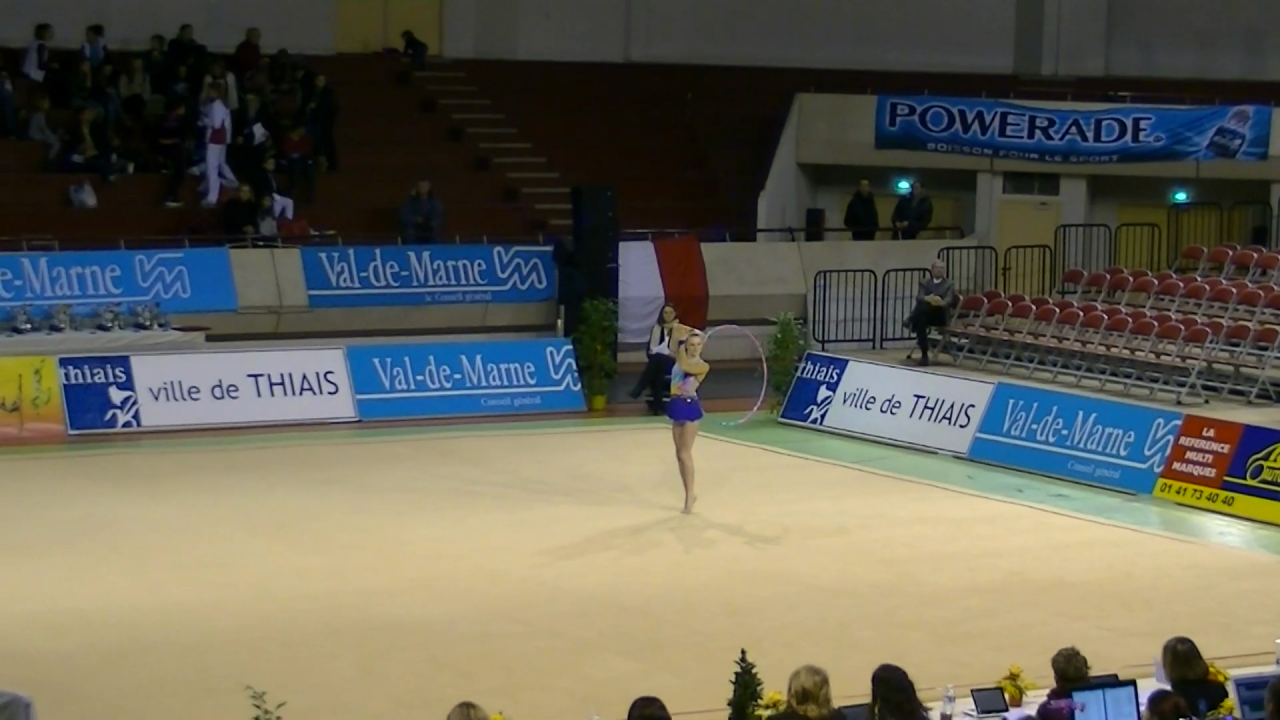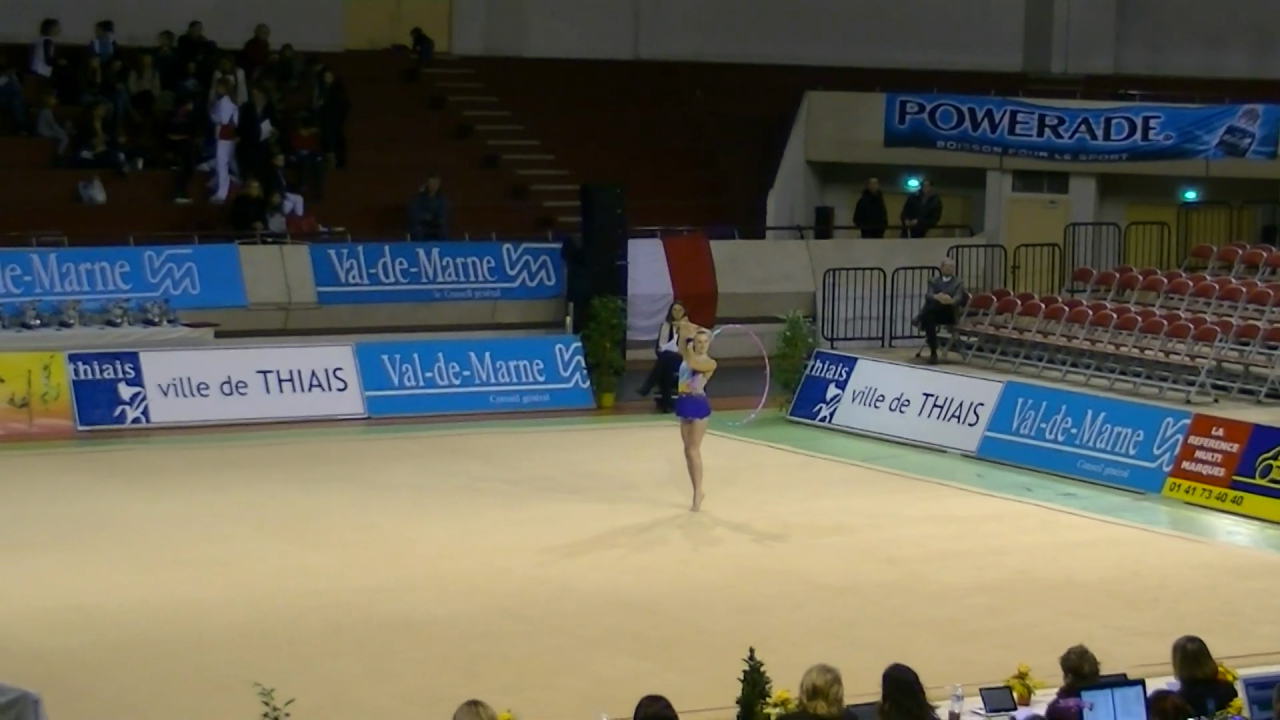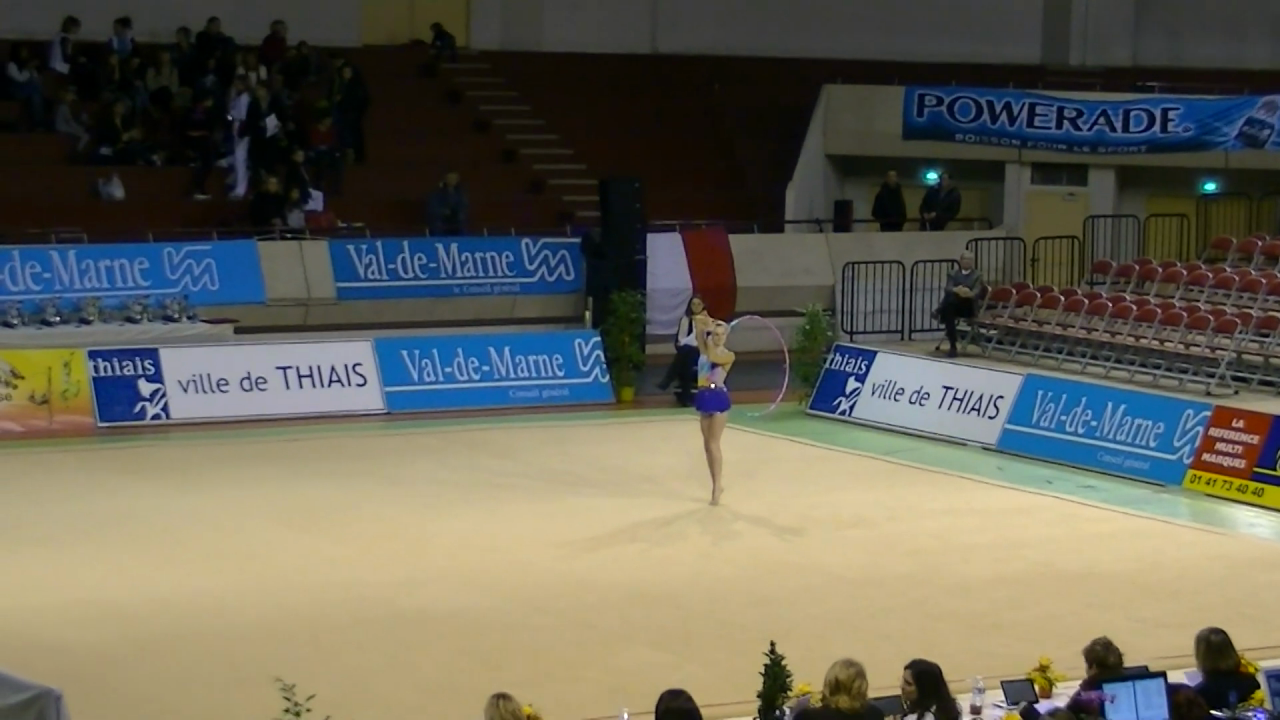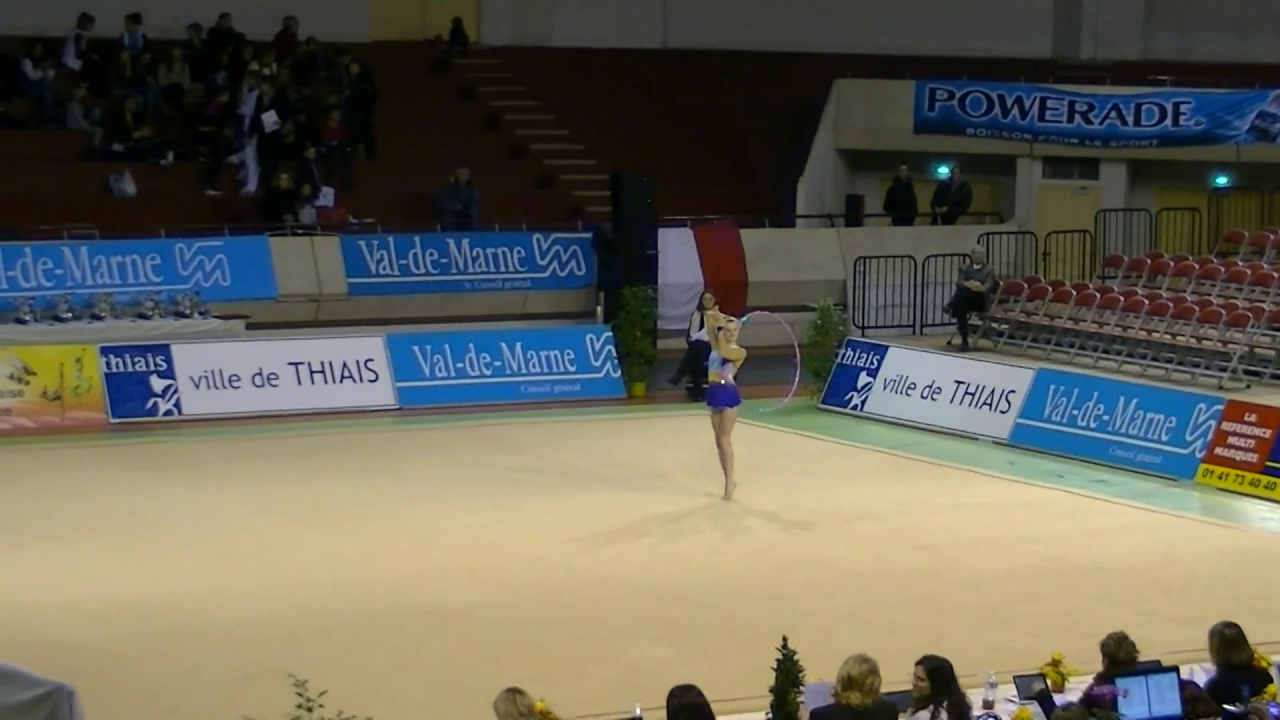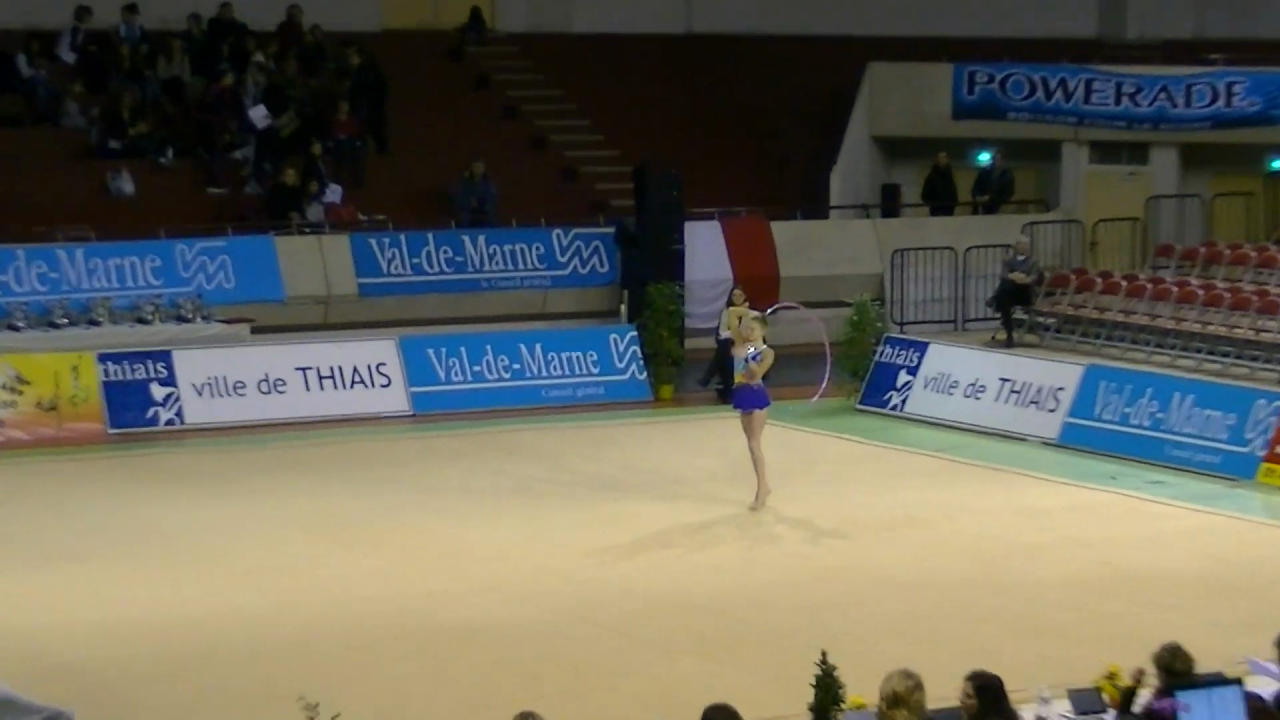
dt=0.4s
person 1, frame 1
left shoulder: (703, 366)
right shoulder: (680, 357)
left elbow: (685, 366)
left wrist: (681, 343)
left hip: (689, 407)
right hip: (676, 406)
left knee: (685, 454)
right knee: (679, 454)
left ankle: (690, 494)
right ankle: (689, 493)
person 1, frame 2
left shoulder: (710, 363)
right shoulder: (687, 355)
left elbow: (693, 364)
right elbow: (682, 328)
left wrist: (690, 347)
left hip: (698, 404)
right hip: (684, 403)
left knee: (693, 451)
right knee: (688, 452)
left ankle: (698, 492)
right ankle: (697, 491)
person 1, frame 3
left shoulder: (728, 355)
right shoulder: (704, 349)
left elbow: (713, 357)
right elbow: (697, 320)
left wrist: (709, 339)
left hip: (718, 398)
right hip: (703, 397)
left knee: (713, 445)
right knee: (707, 445)
left ankle: (717, 486)
right ankle: (716, 484)
person 1, frame 4
left shoulder: (740, 352)
right shoulder: (716, 344)
left elbow: (724, 352)
right elbow: (708, 315)
left wrist: (720, 332)
left hip: (728, 394)
right hip: (714, 393)
left knee: (724, 440)
right knee: (719, 441)
left ankle: (729, 481)
right ankle: (728, 480)
person 1, frame 5
left shoulder: (767, 352)
right shoulder: (741, 343)
left elbow: (756, 374)
right elbow: (732, 313)
left wrist: (745, 357)
right wrist: (750, 314)
left hip: (756, 396)
right hip: (741, 395)
left knee: (754, 444)
right knee: (752, 445)
left ankle: (761, 489)
right ankle: (763, 486)
